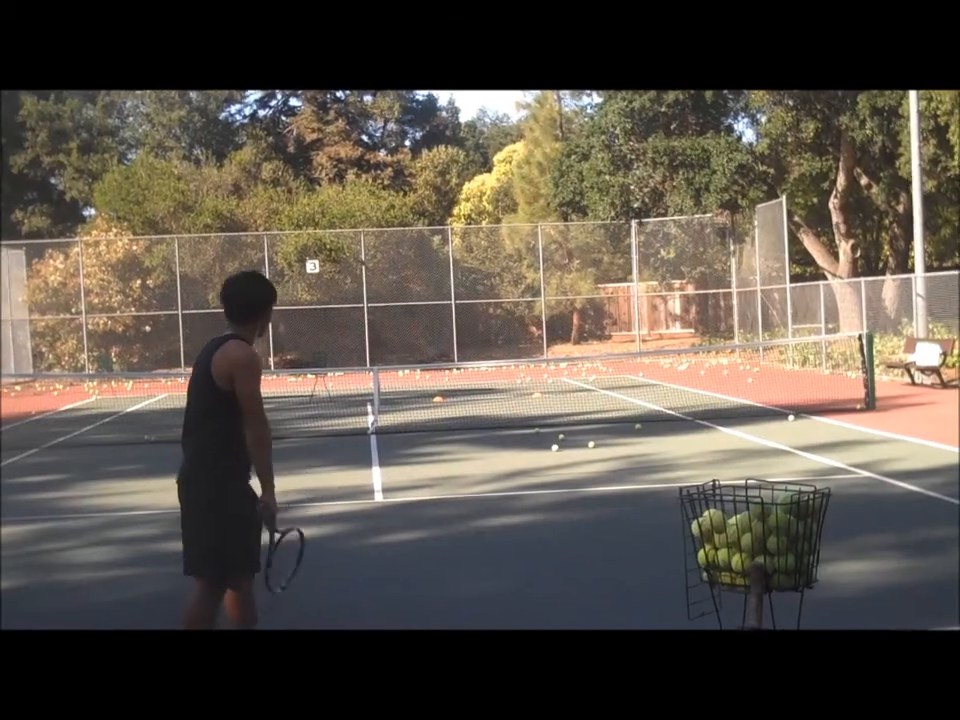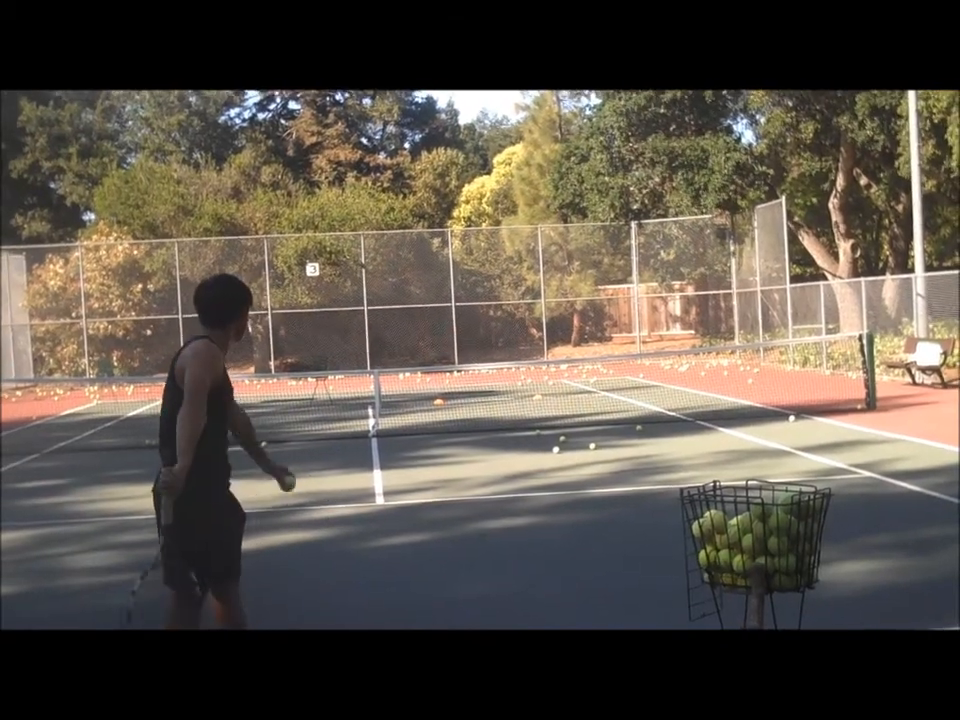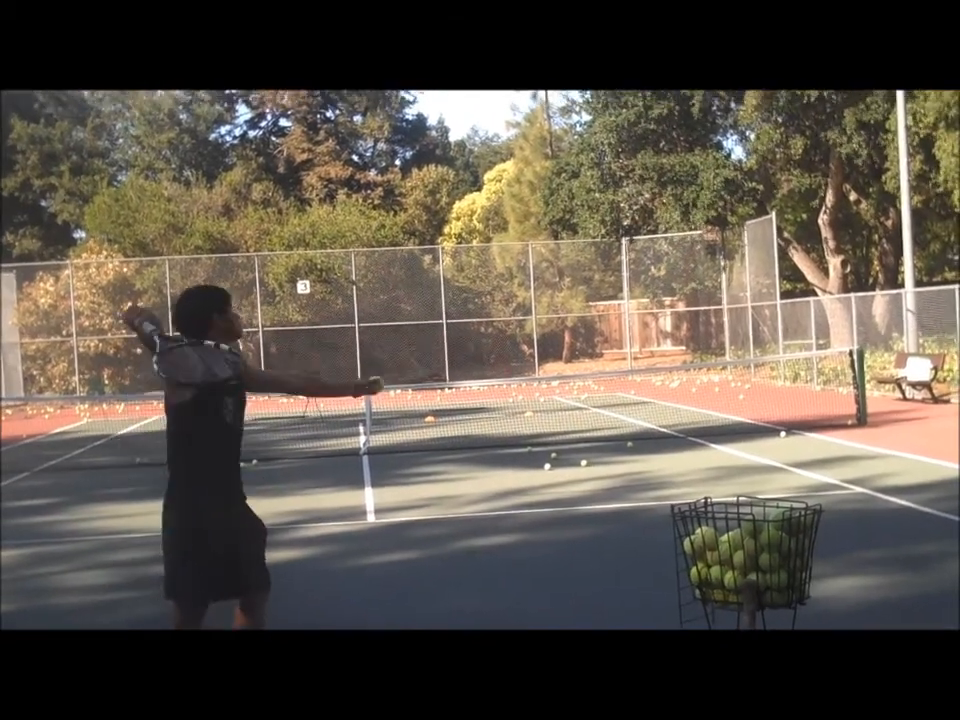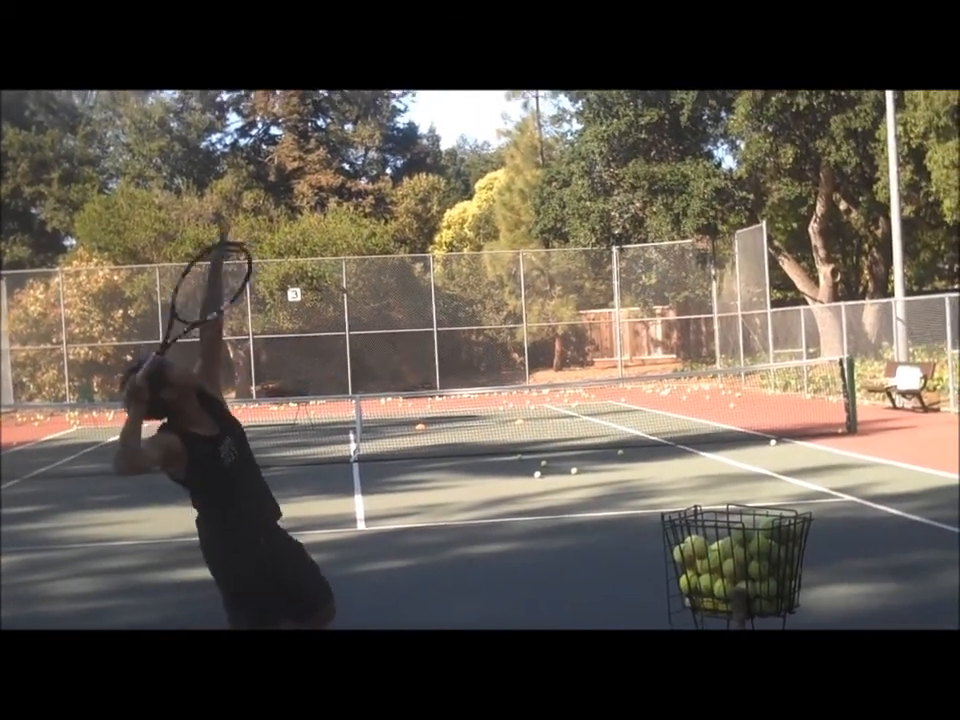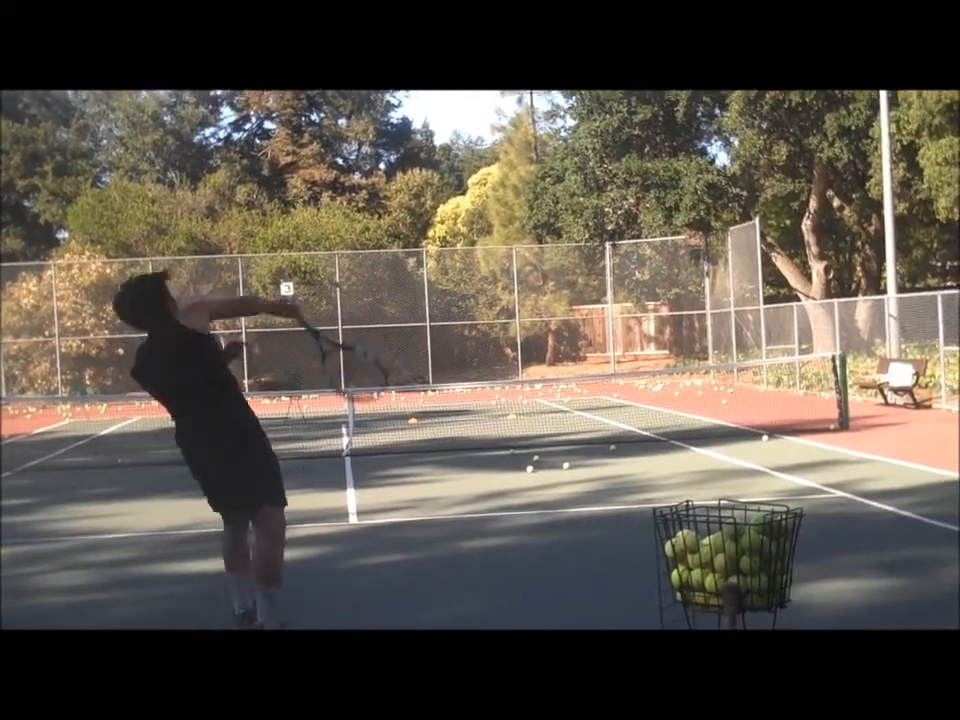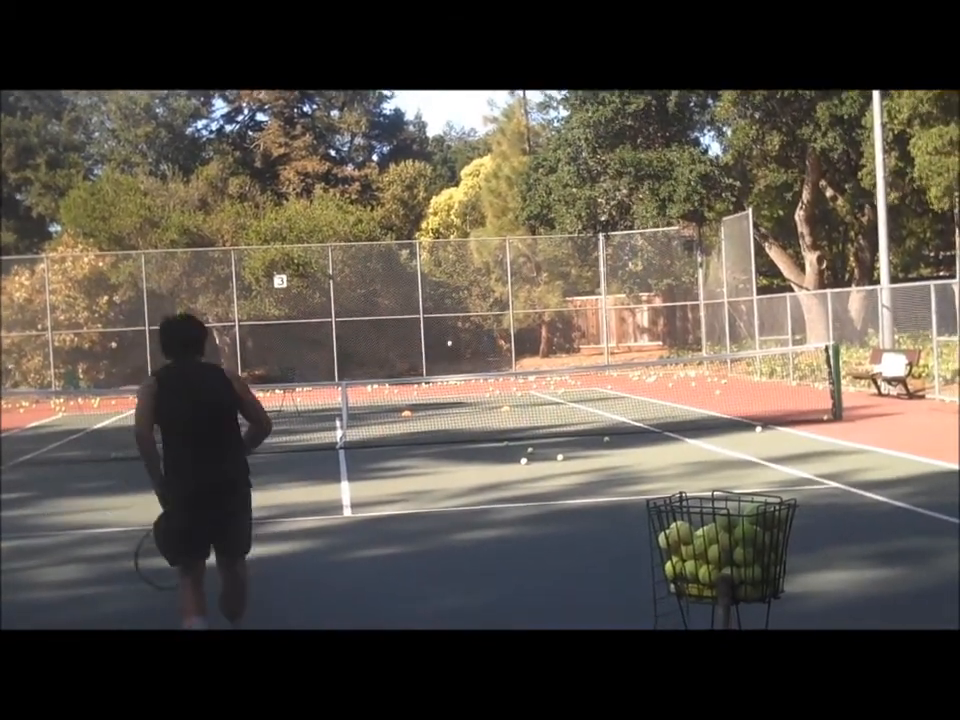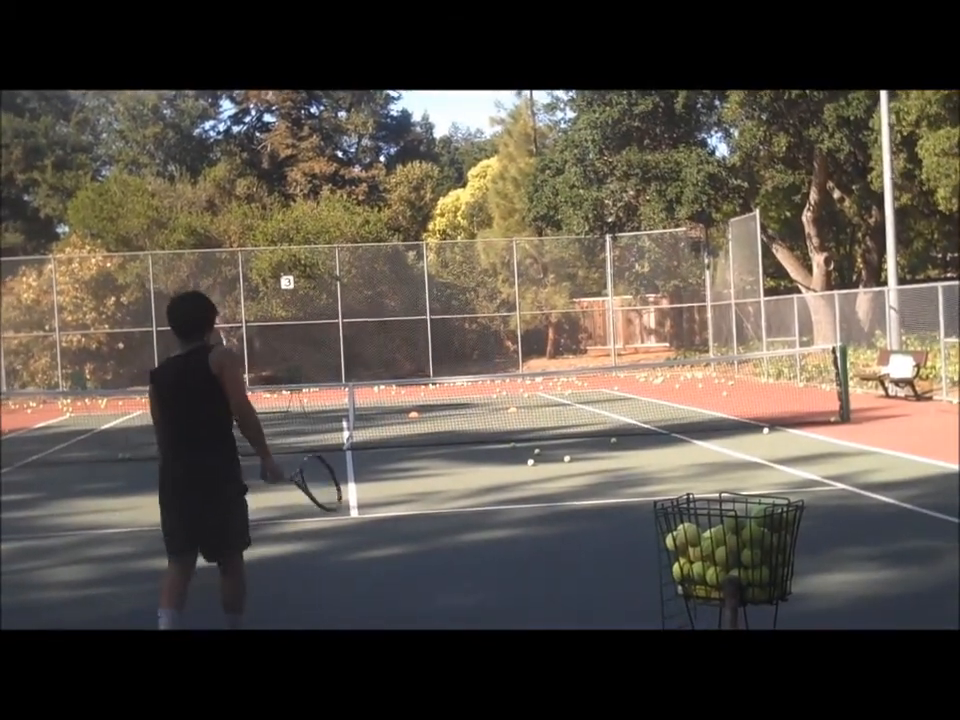
dt=0.7s
person 1, frame 1
left shoulder: (217, 350)
right shoulder: (242, 355)
right elbow: (255, 427)
left wrist: (250, 490)
right wrist: (268, 493)
left hip: (212, 478)
right hip: (215, 483)
left knee: (240, 572)
right knee: (213, 581)
person 1, frame 2
left shoulder: (208, 355)
right shoulder: (203, 353)
left elbow: (234, 416)
right elbow: (192, 408)
left wrist: (266, 463)
right wrist: (182, 466)
left hip: (207, 489)
right hip: (189, 492)
left knee: (225, 582)
right knee: (190, 591)
person 1, frame 3
left shoulder: (234, 369)
right shoulder: (183, 362)
left elbow: (293, 382)
right elbow: (134, 317)
left wrist: (352, 387)
right wrist: (143, 320)
left hip: (230, 502)
right hip: (191, 507)
left knee: (254, 590)
right knee: (191, 609)
person 1, frame 4
left shoulder: (208, 395)
right shoulder: (171, 444)
left elbow: (210, 326)
right elbow: (126, 464)
left wrist: (217, 265)
right wrist: (135, 410)
left hip: (266, 533)
right hip: (231, 545)
left knee: (319, 610)
person 1, frame 5
left shoulder: (142, 362)
right shoulder: (192, 317)
right elbow: (240, 304)
right wrist: (281, 307)
left hip: (199, 448)
right hip: (239, 436)
left knee: (234, 522)
right knee: (270, 521)
left ankle: (243, 604)
right ankle: (266, 620)
person 1, frame 6
left shoulder: (155, 384)
right shoulder: (227, 378)
left elbow: (143, 431)
right elbow: (263, 424)
left wrist: (159, 482)
left hip: (184, 487)
right hip: (231, 483)
left knee: (190, 573)
right knee: (232, 565)
left ankle: (195, 626)
right ankle: (233, 626)
person 1, frame 7
left shoulder: (158, 374)
right shoulder: (220, 358)
left elbow: (162, 435)
right elbow: (241, 409)
right wrist: (266, 457)
left hip: (173, 479)
right hip: (217, 475)
left knee: (179, 561)
right knee: (230, 560)
left ankle: (166, 625)
right ankle: (233, 628)
